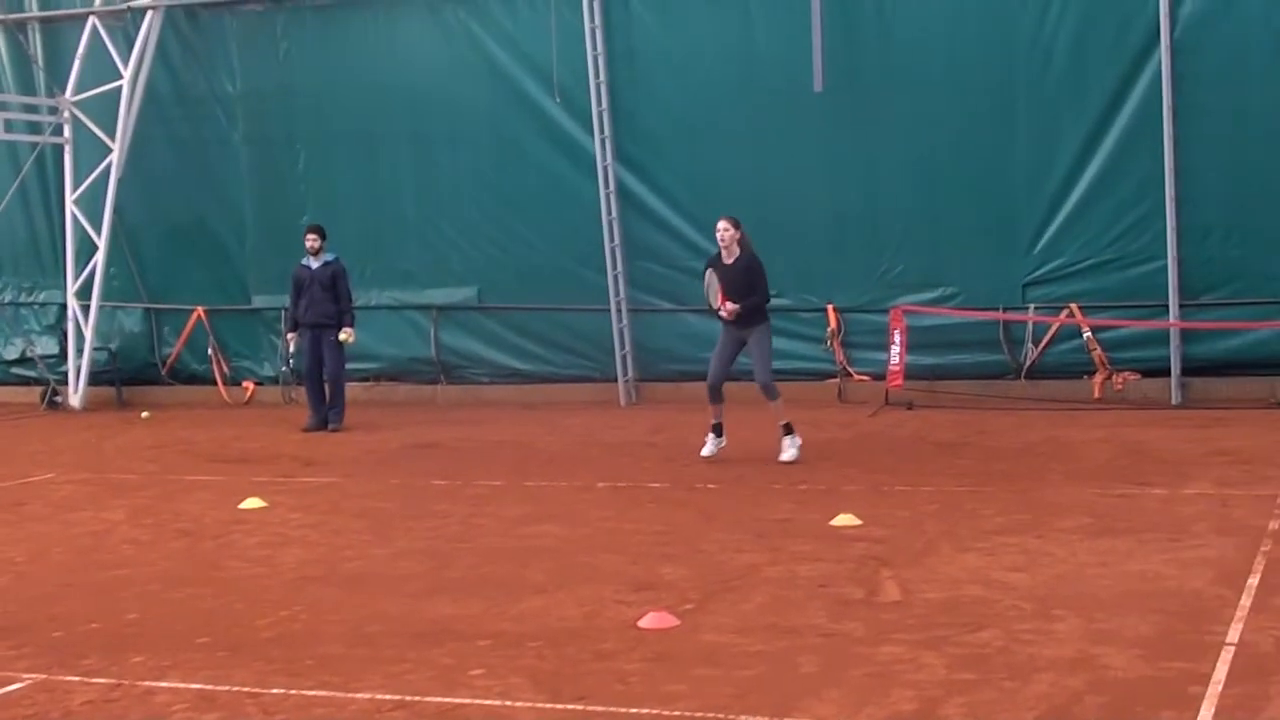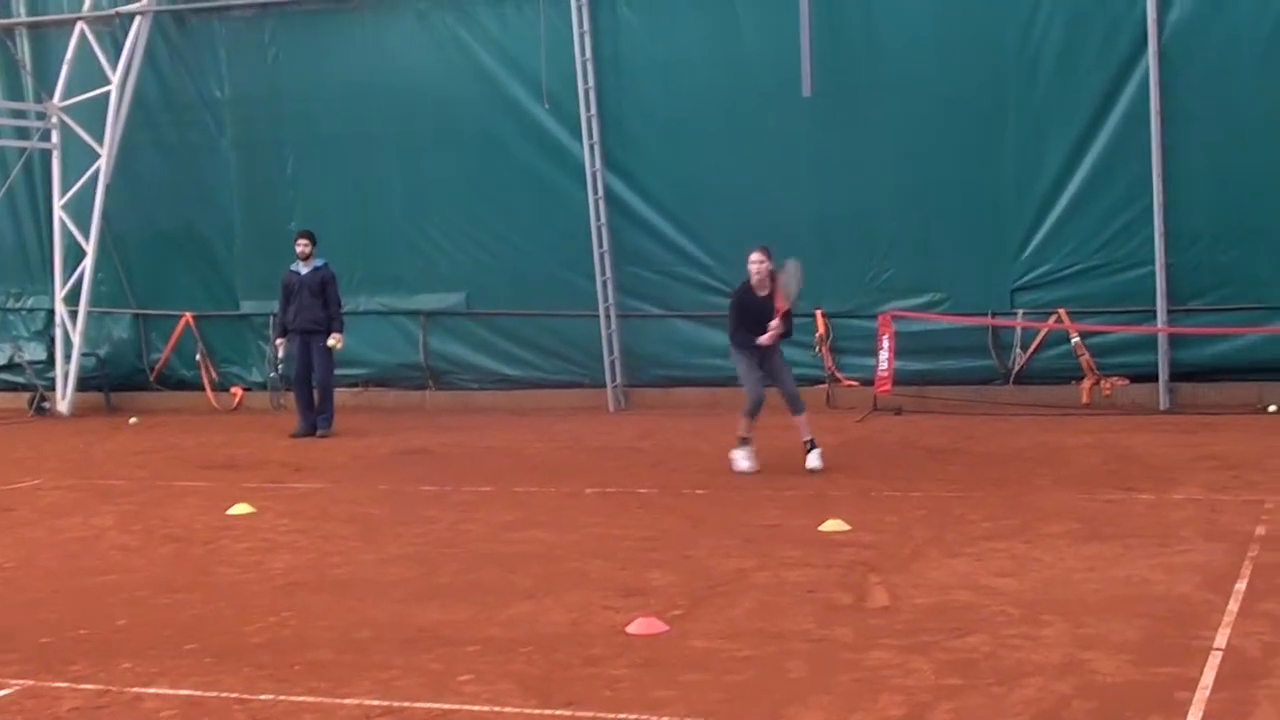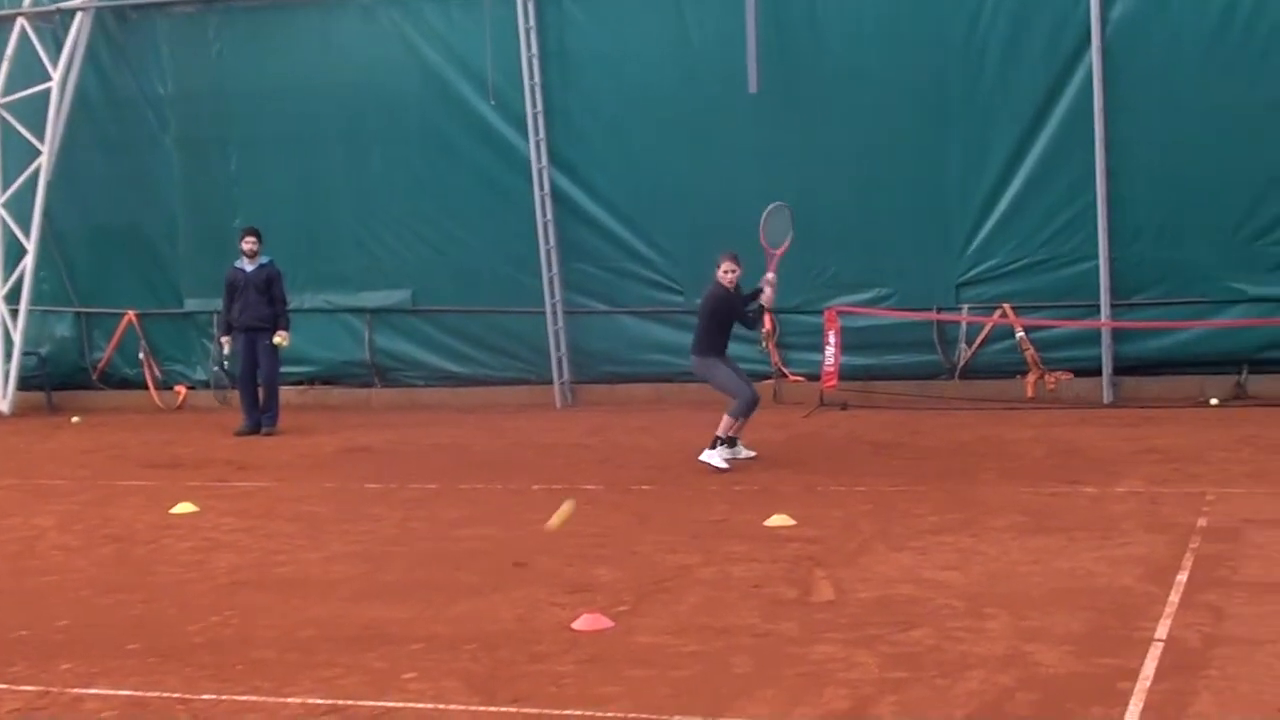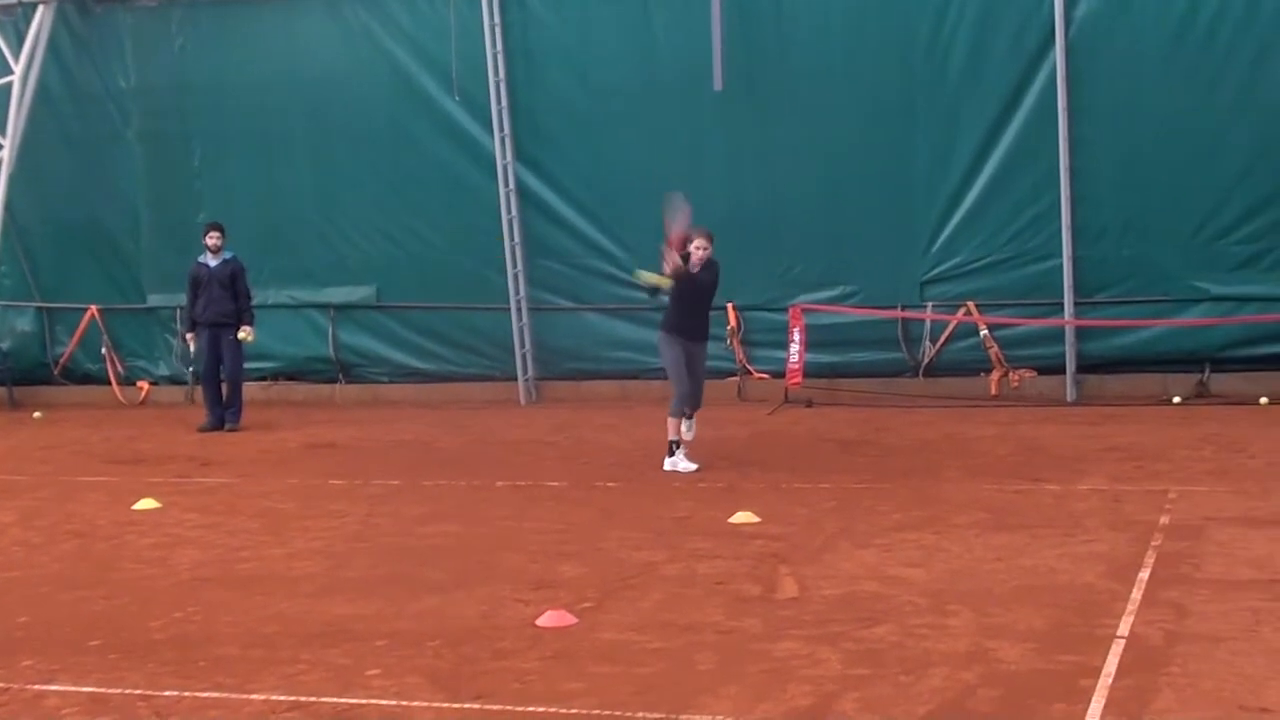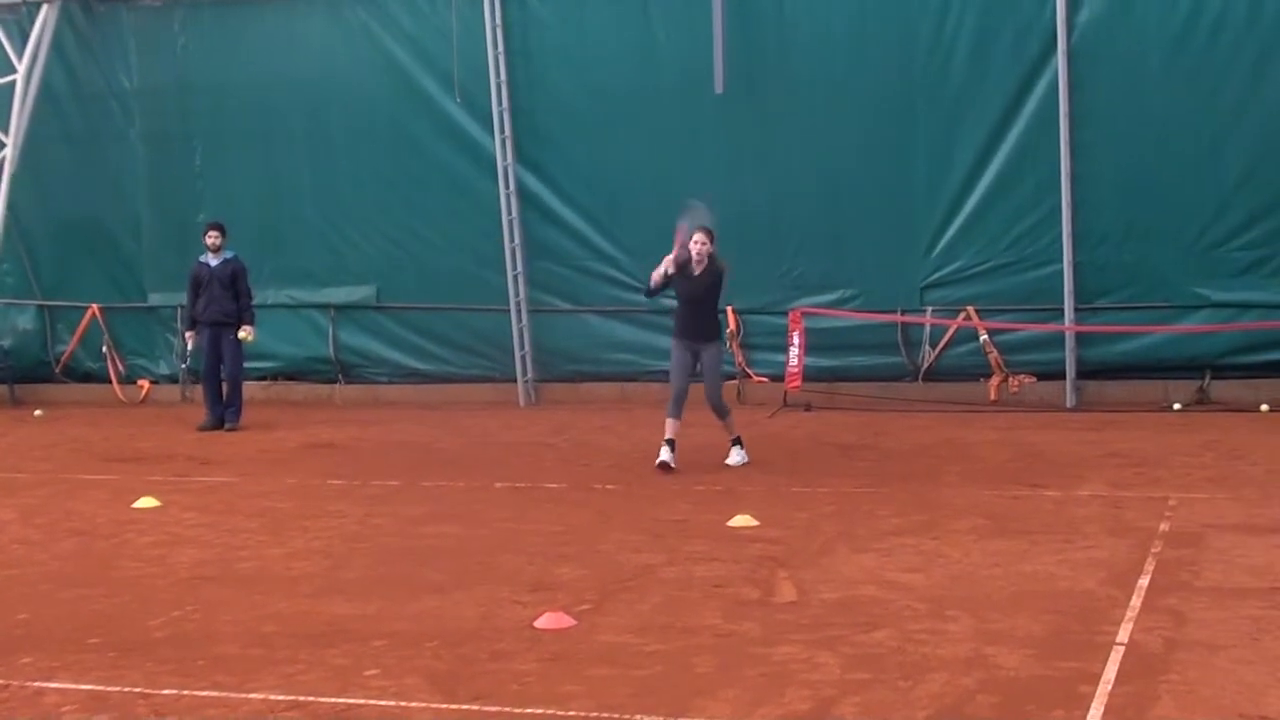
dt=0.4s
person 1, frame 1
left shoulder: (750, 261)
right shoulder: (712, 264)
left elbow: (764, 297)
left wrist: (739, 307)
right wrist: (721, 311)
left hip: (757, 327)
right hip: (730, 329)
left knee: (764, 380)
right knee: (713, 380)
left ankle: (789, 435)
right ankle: (716, 435)
person 1, frame 2
right shoulder: (741, 293)
left elbow: (789, 329)
right elbow: (734, 332)
left wrist: (778, 330)
right wrist: (758, 340)
left hip: (771, 350)
right hip: (744, 351)
left knee: (792, 394)
right knee: (756, 395)
left ankle: (812, 450)
right ankle: (742, 447)
person 1, frame 3
left shoulder: (729, 289)
right shoulder: (721, 296)
left elbow: (741, 303)
right elbow: (749, 322)
left wrist: (763, 288)
right wrist: (764, 304)
left hip: (718, 356)
right hip: (705, 359)
left knee: (752, 397)
right knee: (744, 396)
left ankle: (731, 444)
right ankle: (713, 449)
person 1, frame 4
left shoulder: (712, 269)
right shoulder: (673, 268)
left elbow: (700, 288)
left wrist: (679, 271)
right wrist: (668, 273)
left hip: (697, 339)
right hip: (672, 337)
left knee: (695, 397)
right knee: (682, 392)
left ankle: (688, 416)
right ankle: (672, 455)
person 1, frame 5
left shoulder: (715, 273)
right shoulder: (680, 267)
left elbow: (691, 294)
right elbow: (649, 294)
left wrist: (672, 272)
right wrist: (657, 279)
left hip: (710, 342)
right hip: (682, 341)
left knee: (714, 399)
right knee: (677, 392)
left ankle: (737, 447)
right ankle: (667, 451)
person 2, frame 1
left shoulder: (335, 267)
right shoulder: (299, 270)
left elbow: (345, 298)
right elbow: (294, 302)
left wrist: (348, 324)
right wrist: (291, 328)
left hip: (331, 328)
right hip: (308, 329)
left knee: (334, 372)
right knee: (310, 373)
left ankle: (335, 417)
right ankle: (318, 417)
person 2, frame 2
left shoulder: (324, 272)
right shoulder: (289, 275)
left elbow: (334, 304)
right elbow: (283, 307)
left wrist: (337, 329)
right wrist: (280, 334)
left hip: (320, 333)
right hip: (297, 334)
left knee: (323, 378)
right knee: (299, 379)
left ankle: (324, 423)
right ankle: (307, 423)
person 2, frame 3
left shoulder: (270, 270)
right shoulder: (233, 273)
left elbow: (279, 301)
right elbow: (227, 304)
left wrist: (283, 327)
right wrist: (225, 331)
left hip: (265, 331)
right hip: (241, 332)
left knee: (268, 376)
right knee: (244, 377)
left ankle: (269, 421)
right ankle: (251, 421)
person 2, frame 4
left shoulder: (234, 265)
right shoulder: (197, 268)
left elbow: (243, 296)
right elbow: (191, 300)
left wrist: (247, 322)
right wrist: (189, 329)
left hip: (229, 327)
right hip: (205, 328)
left knee: (232, 372)
right knee: (208, 373)
left ankle: (232, 417)
right ankle: (214, 417)
person 2, frame 5
left shoulder: (235, 264)
right shoulder: (198, 267)
left elbow: (244, 296)
right elbow: (192, 299)
left wrist: (247, 322)
right wrist: (189, 327)
left hip: (230, 326)
right hip: (206, 327)
left knee: (232, 372)
right knee: (208, 372)
left ankle: (232, 416)
right ankle: (214, 416)
